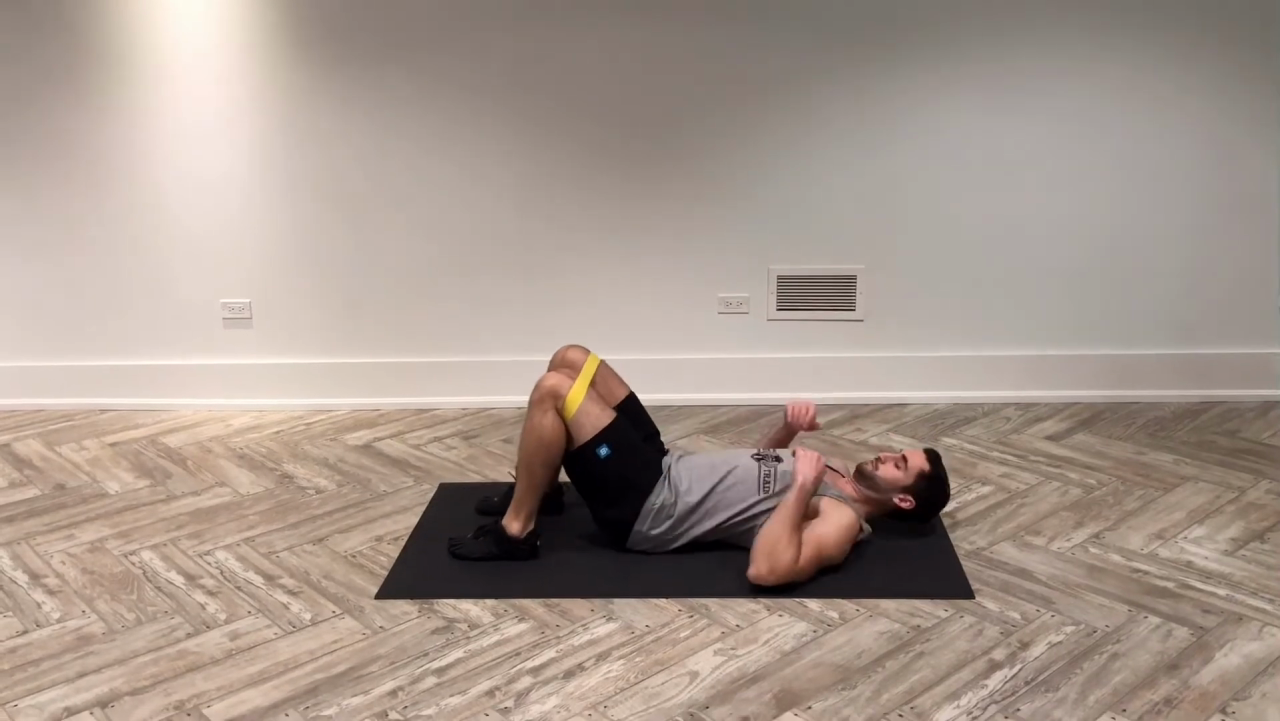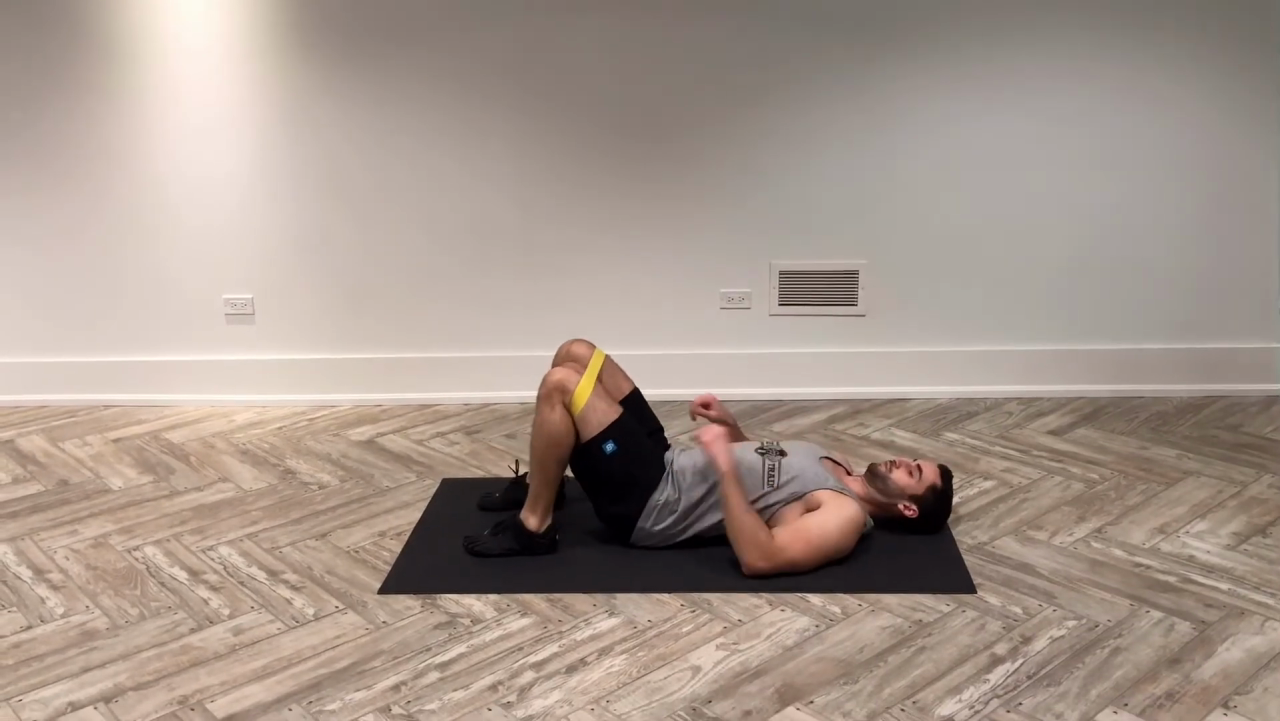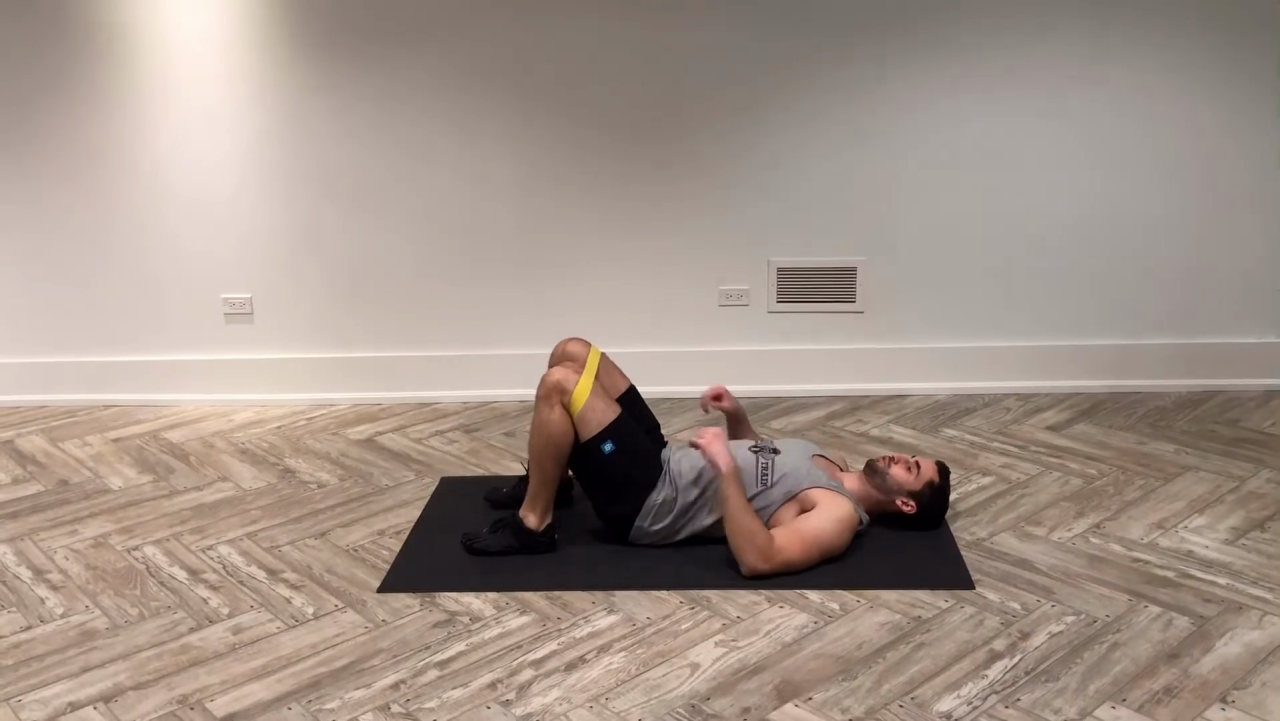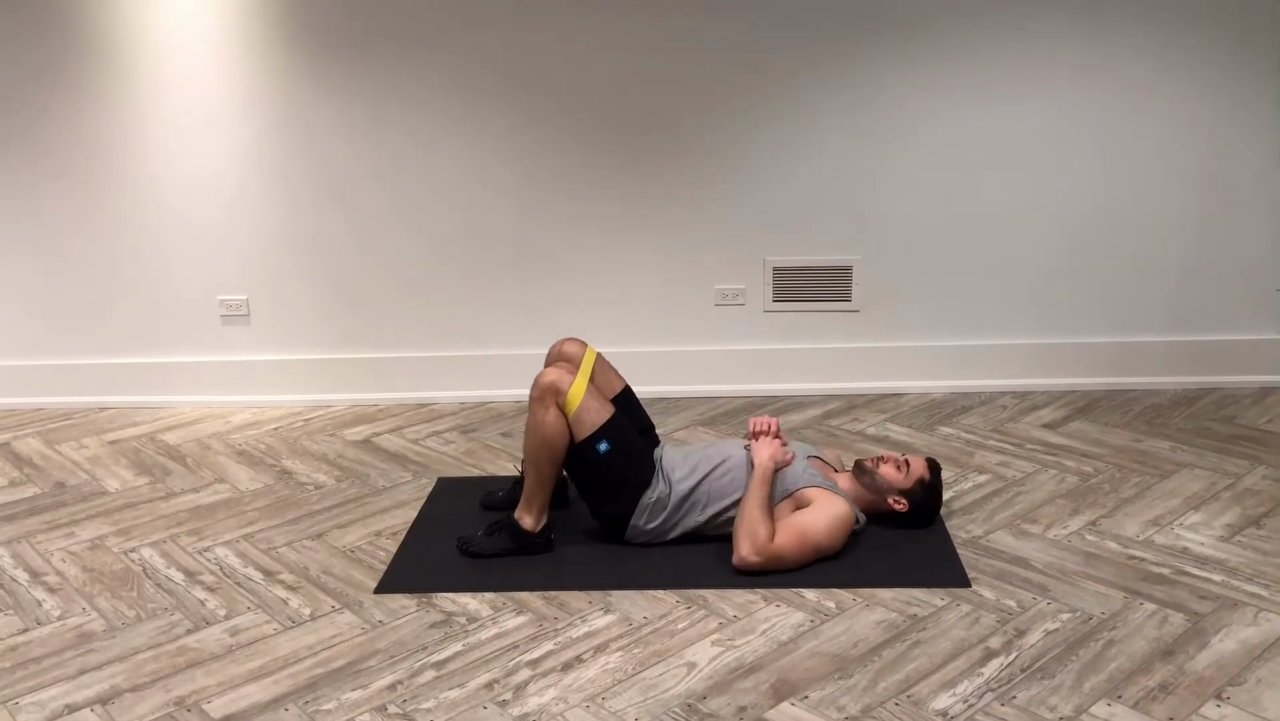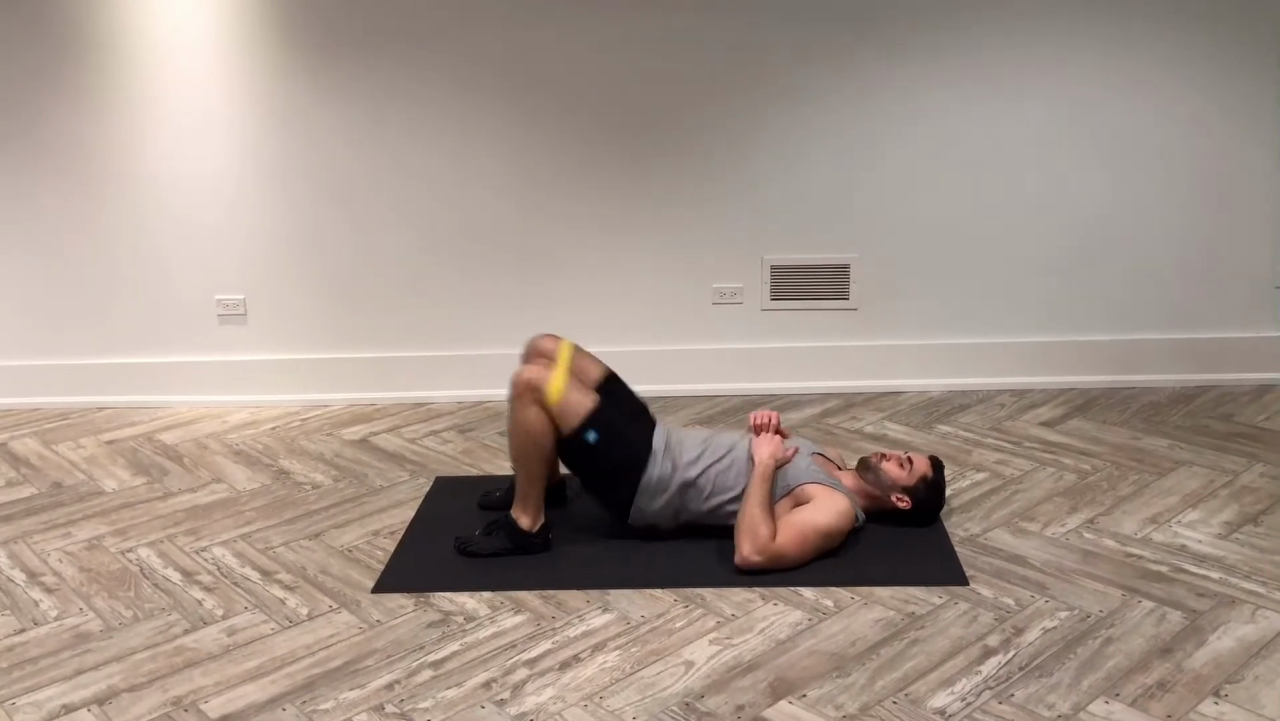
dt=0.4s
person 1, frame 1
left shoulder: (841, 521)
right shoulder: (836, 473)
left elbow: (766, 570)
left wrist: (804, 487)
right wrist: (789, 427)
left hip: (646, 511)
right hip: (666, 469)
left knee: (553, 389)
right knee: (572, 358)
left ankle: (515, 531)
right ankle: (540, 489)
person 1, frame 2
left shoulder: (845, 516)
right shoulder: (836, 468)
left elbow: (758, 558)
left wrist: (726, 466)
right wrist: (728, 424)
left hip: (649, 505)
right hip: (666, 464)
left knee: (561, 384)
right knee: (577, 352)
left ankle: (534, 526)
right ankle: (539, 484)
person 1, frame 3
left shoulder: (840, 515)
right shoulder: (831, 464)
left elbow: (756, 559)
left wrist: (723, 468)
right wrist: (736, 414)
left hip: (645, 504)
right hip: (662, 459)
left knee: (559, 384)
right knee: (572, 351)
left ankle: (532, 525)
right ankle: (549, 481)
person 1, frame 4
left shoulder: (836, 515)
right shoulder: (828, 463)
left elbow: (749, 553)
left wrist: (764, 466)
right wrist: (765, 435)
left hip: (640, 503)
right hip: (657, 459)
left knee: (553, 384)
right knee: (570, 351)
left ankle: (528, 526)
right ankle: (545, 482)
person 1, frame 5
left shoulder: (836, 511)
right shoulder: (829, 460)
left elbow: (752, 553)
left wrist: (765, 464)
right wrist: (770, 431)
left hip: (645, 481)
right hip: (656, 442)
left knee: (533, 381)
right knee: (546, 348)
left ankle: (525, 526)
right ankle: (543, 481)
